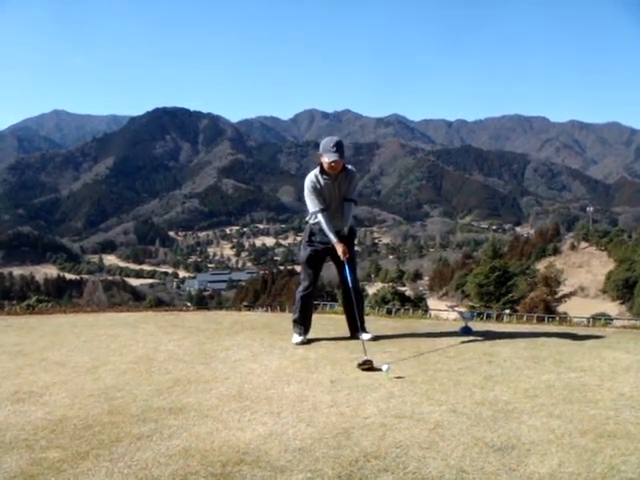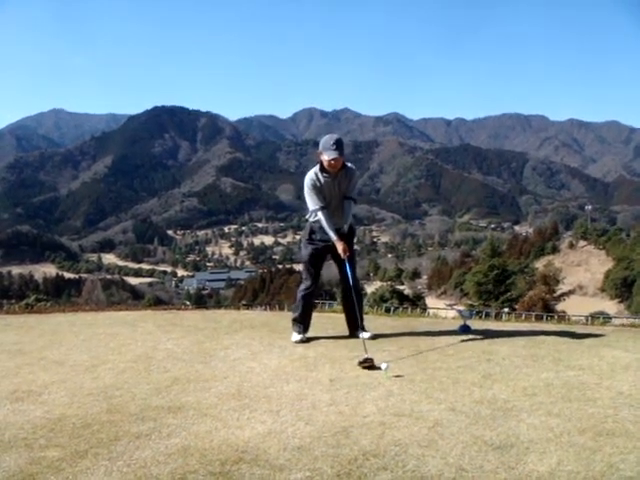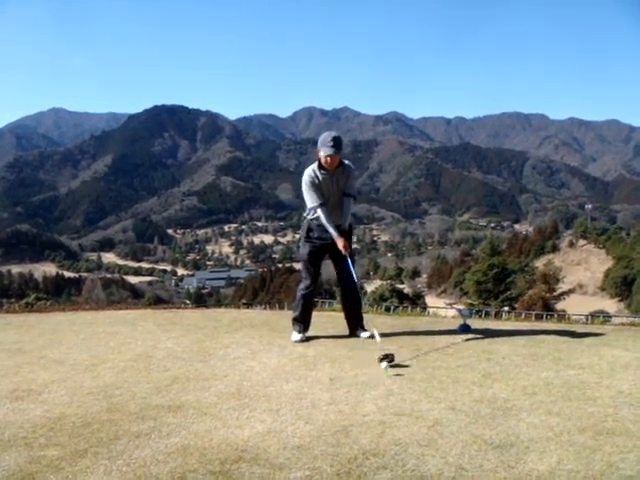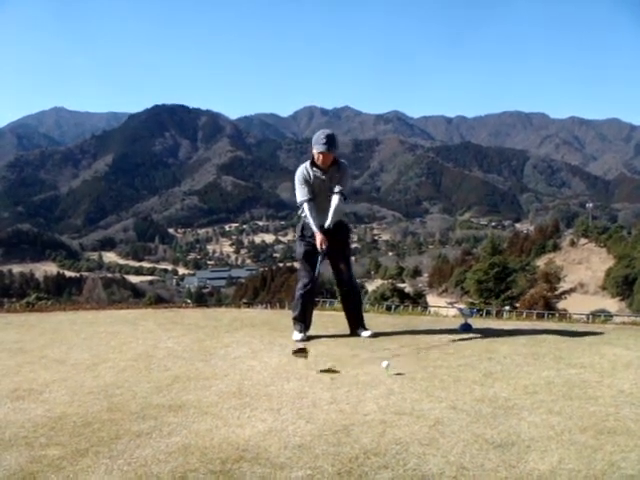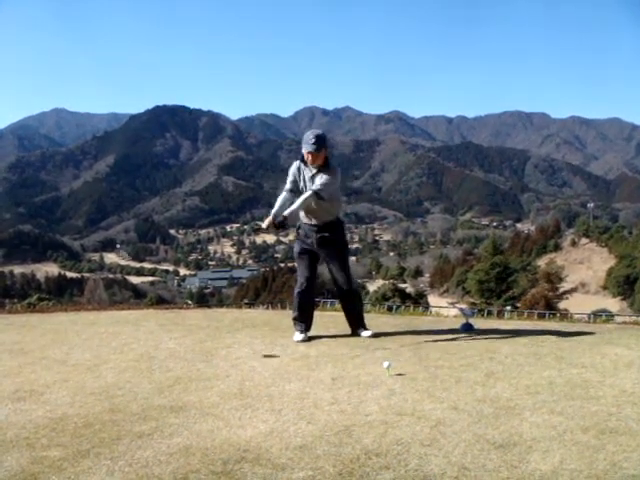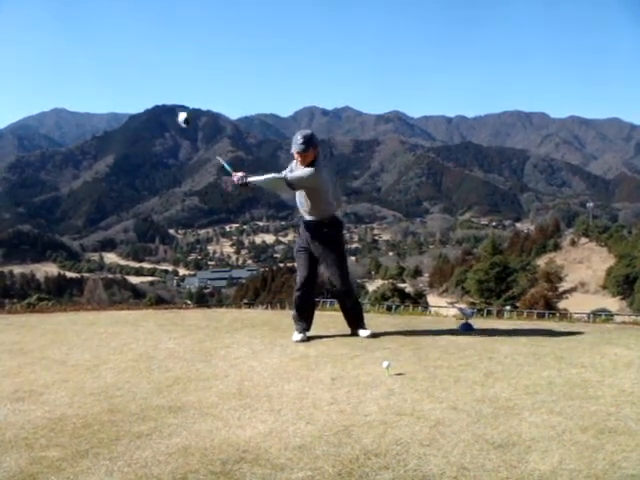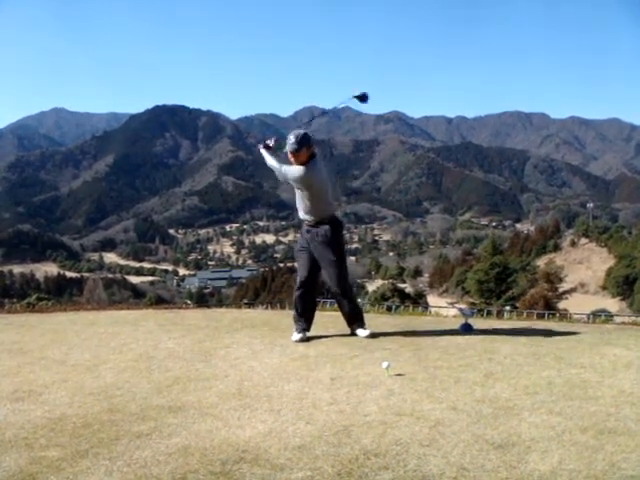
dt=0.2s
person 1, frame 1
left shoulder: (351, 174)
right shoulder: (312, 180)
left elbow: (348, 205)
right elbow: (320, 214)
left wrist: (343, 235)
right wrist: (335, 242)
left hip: (343, 233)
right hip: (317, 234)
left knee: (351, 282)
right knee: (308, 283)
left ankle: (357, 328)
right ankle: (300, 329)
person 1, frame 2
left shoulder: (350, 172)
right shoulder: (312, 178)
left elbow: (348, 203)
right elbow: (320, 212)
left wrist: (344, 232)
right wrist: (336, 240)
left hip: (343, 231)
right hip: (317, 232)
left knee: (350, 281)
right knee: (309, 281)
left ankle: (356, 326)
right ankle: (299, 328)
person 1, frame 3
left shoulder: (348, 170)
right shoulder: (310, 175)
left elbow: (347, 200)
right elbow: (319, 209)
left wrist: (344, 229)
right wrist: (336, 236)
left hip: (341, 229)
right hip: (315, 230)
left knee: (349, 280)
right knee: (309, 281)
left ankle: (356, 326)
right ankle: (299, 327)
person 1, frame 4
left shoulder: (342, 168)
right shoulder: (303, 172)
left elbow: (337, 198)
right elbow: (307, 205)
left wrist: (329, 227)
right wrist: (317, 232)
left hip: (335, 228)
right hip: (310, 230)
left knee: (347, 280)
right knee: (306, 281)
left ankle: (357, 325)
right ankle: (300, 327)
person 1, frame 5
left shoulder: (332, 172)
right shoulder: (297, 168)
left elbow: (309, 196)
right elbow: (287, 194)
left wrist: (284, 216)
right wrist: (273, 215)
left hip: (331, 230)
right hip: (306, 230)
left knee: (344, 280)
right knee: (304, 282)
left ankle: (358, 325)
right ankle: (301, 327)
person 1, frame 6
left shoulder: (315, 172)
right shoulder: (297, 165)
left elbow: (281, 180)
right elbow: (279, 180)
left wrist: (249, 179)
right wrist: (250, 179)
left hip: (327, 229)
right hip: (307, 228)
left knee: (341, 279)
right knee: (304, 281)
left ankle: (357, 325)
right ankle: (301, 327)
person 1, frame 7
left shoulder: (305, 172)
right shoulder: (308, 164)
left elbow: (277, 168)
right elbow: (284, 170)
left wrist: (264, 151)
right wrist: (271, 151)
left hip: (326, 230)
right hip: (308, 229)
left knee: (338, 280)
right knee: (304, 281)
left ankle: (357, 324)
right ankle: (301, 327)
